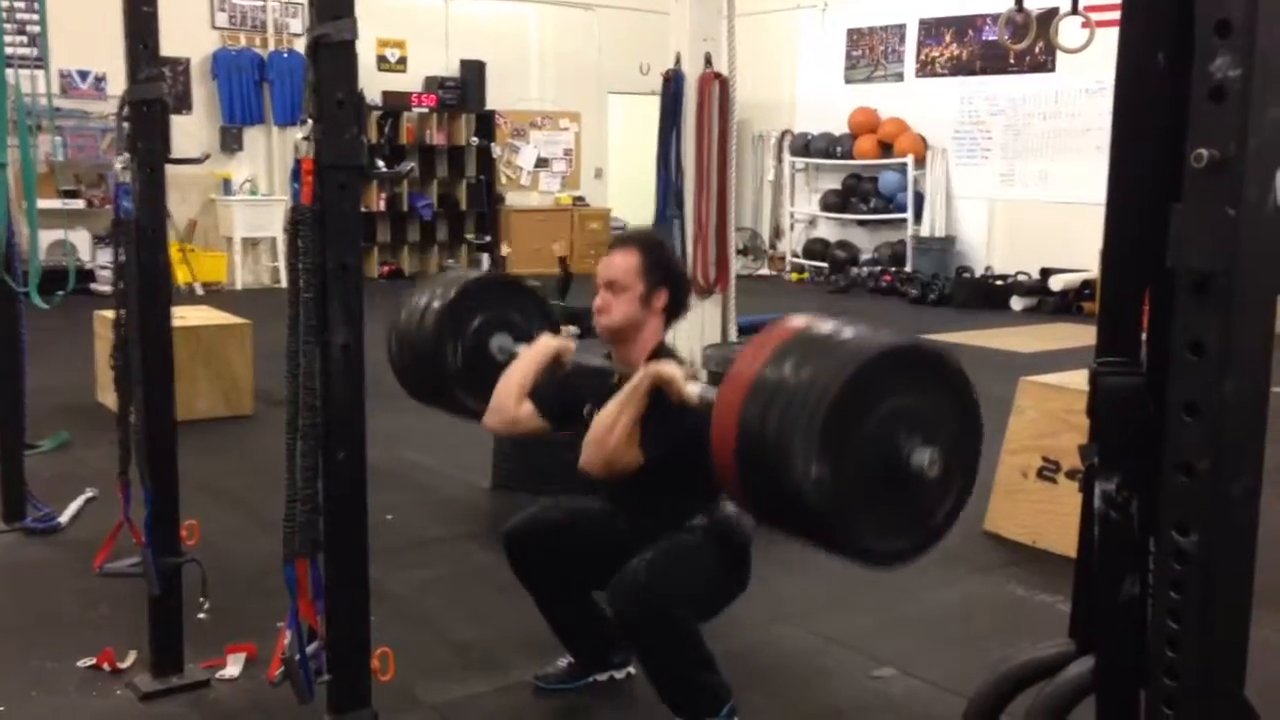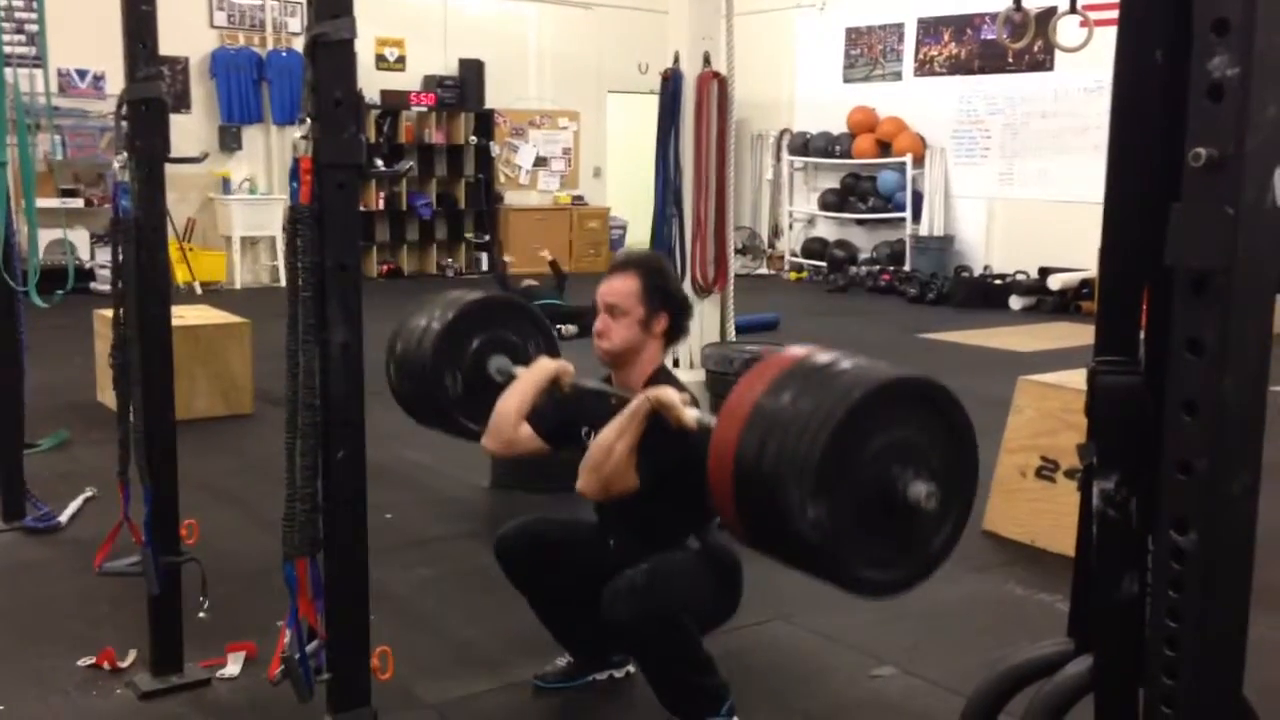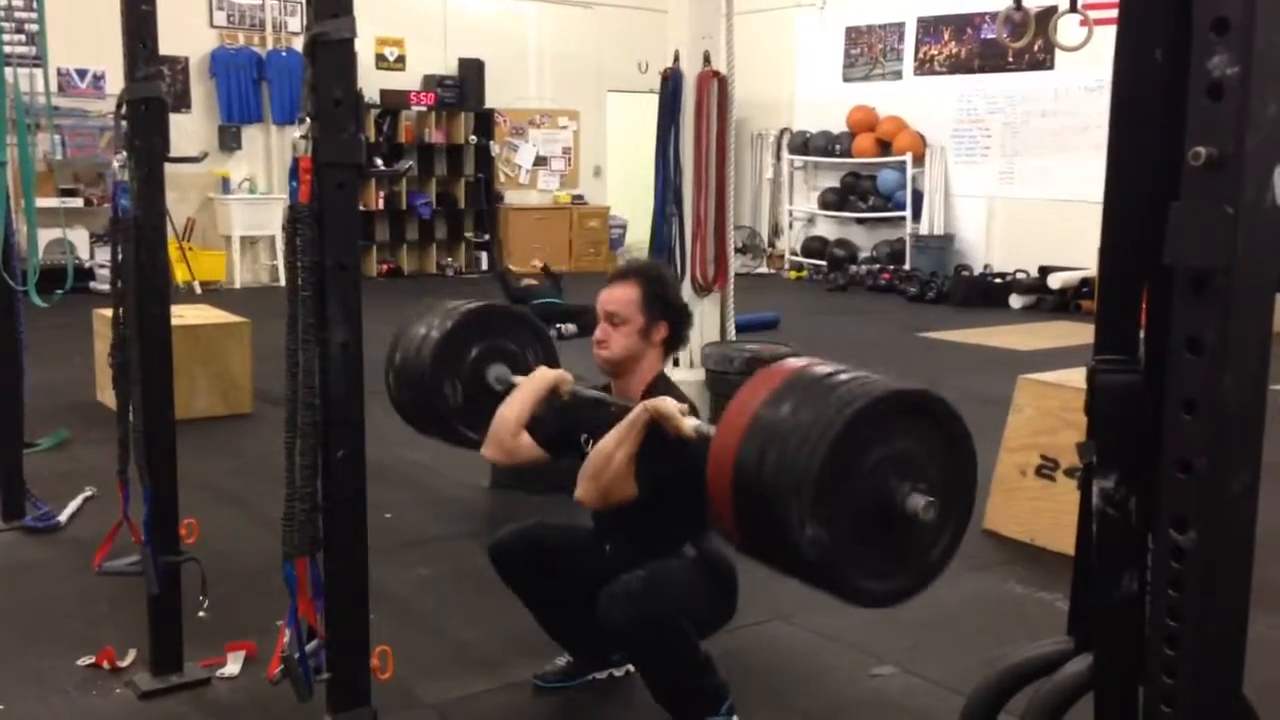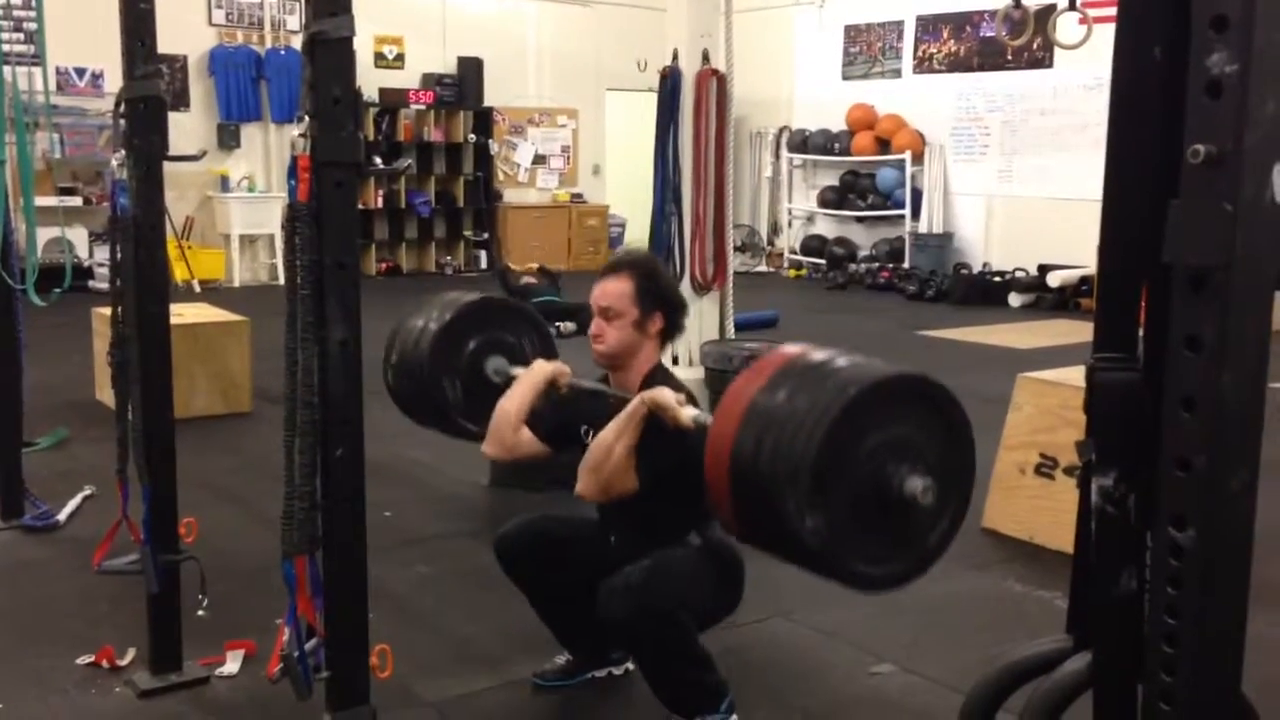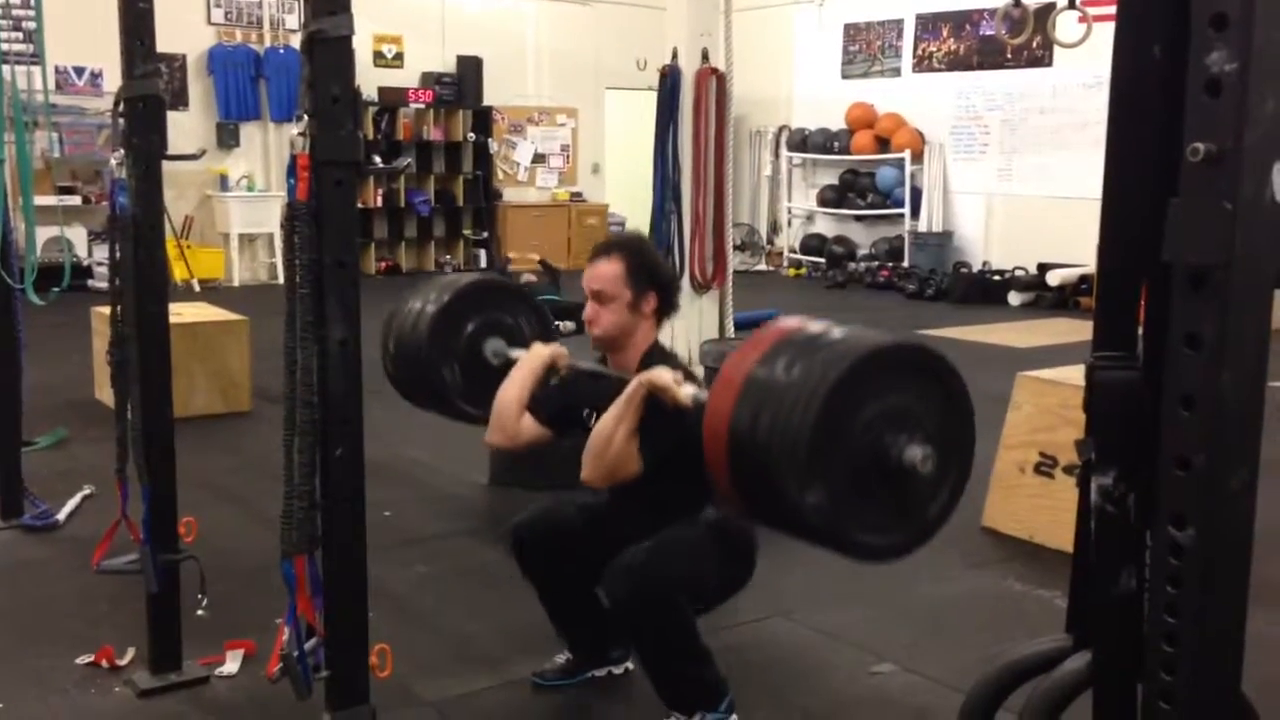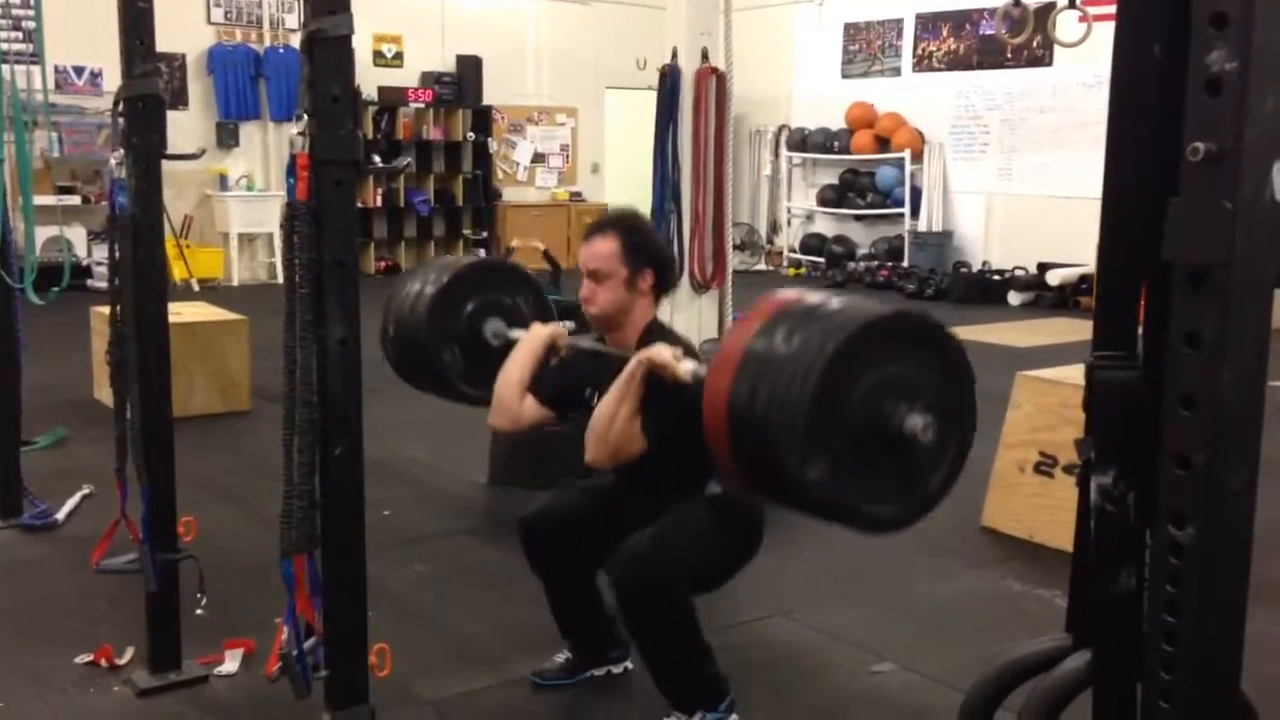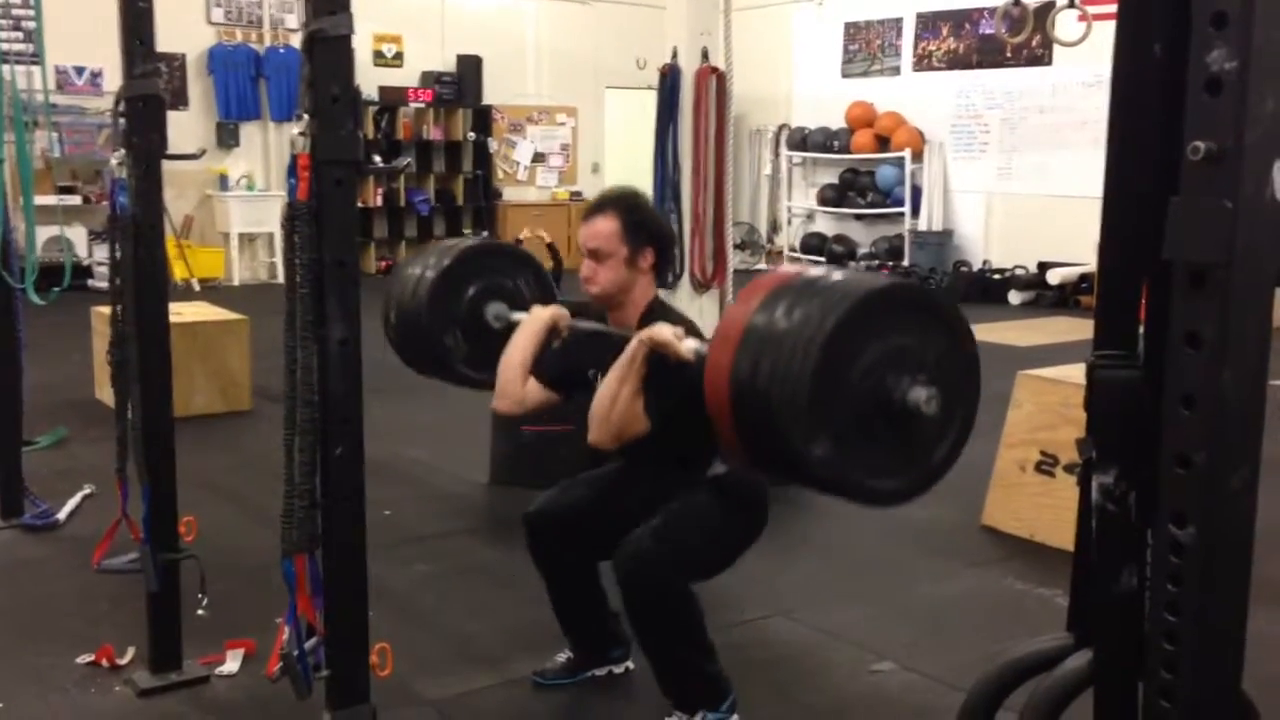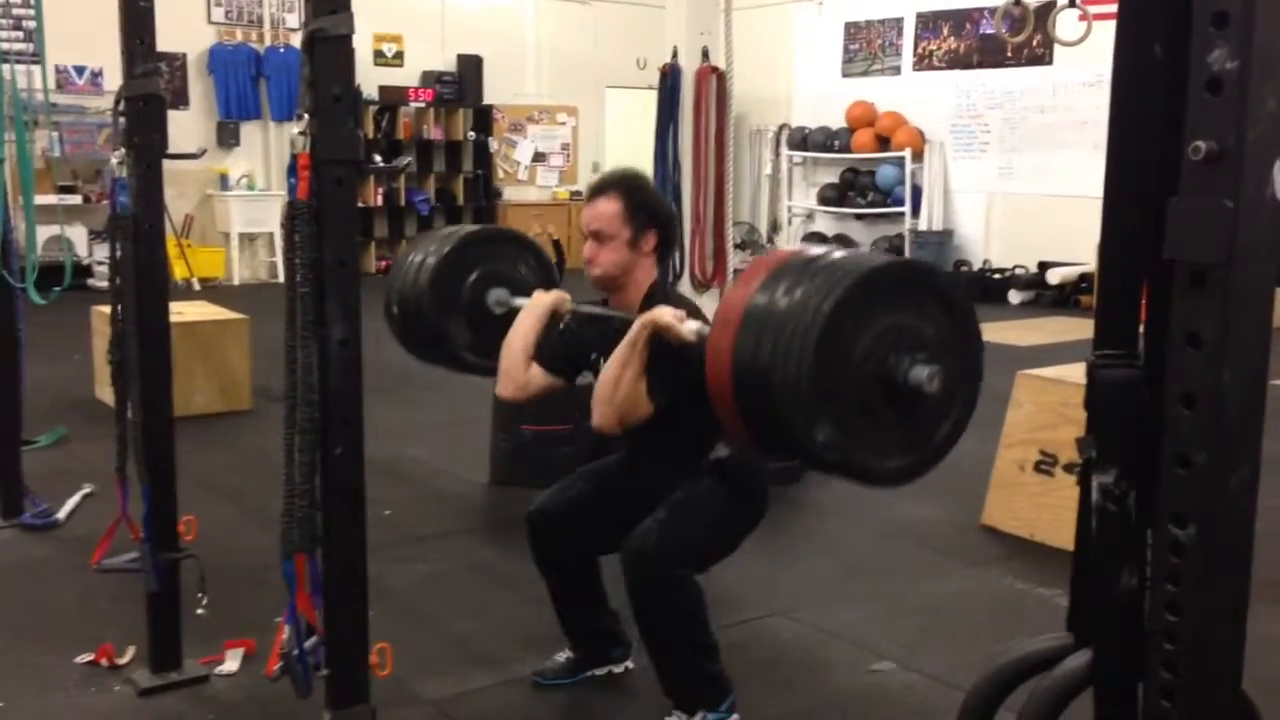
dt=0.1s
person 1, frame 1
left shoulder: (673, 393)
right shoulder: (593, 380)
left elbow: (596, 461)
right elbow: (501, 418)
left wrist: (643, 383)
right wrist: (543, 349)
left hip: (703, 541)
left knee: (640, 591)
right knee: (528, 538)
right ankle: (602, 653)
person 1, frame 2
left shoulder: (671, 418)
right shoulder: (591, 401)
left elbow: (593, 485)
right elbow: (499, 441)
left wrist: (643, 407)
right wrist: (541, 370)
left hip: (694, 566)
left knee: (633, 601)
right knee: (520, 546)
right ankle: (601, 653)
person 1, frame 3
left shoulder: (671, 426)
right shoulder: (590, 408)
left elbow: (591, 494)
right elbow: (499, 450)
left wrist: (641, 417)
right wrist: (540, 379)
left hip: (691, 573)
left knee: (628, 605)
right knee: (515, 550)
right ankle: (600, 652)
person 1, frame 4
left shoulder: (670, 415)
right shoulder: (589, 402)
left elbow: (592, 488)
right elbow: (499, 445)
left wrist: (638, 412)
right wrist: (539, 375)
left hip: (697, 565)
left knee: (631, 598)
right knee: (520, 544)
right ankle: (600, 651)
person 1, frame 5
left shoulder: (671, 395)
right shoulder: (589, 383)
left elbow: (597, 474)
right elbow: (503, 433)
left wrist: (638, 389)
right wrist: (538, 357)
left hip: (708, 539)
left knee: (631, 580)
right knee: (535, 535)
right ankle: (601, 648)
person 1, frame 6
left shoulder: (669, 366)
right shoulder: (589, 360)
left elbow: (601, 454)
right elbow: (505, 416)
left wrist: (639, 369)
right wrist: (537, 338)
left hip: (715, 512)
left knee: (637, 566)
right knee: (544, 525)
right ankle: (599, 648)
person 1, frame 7
left shoulder: (673, 346)
right shoulder: (591, 341)
left elbow: (604, 435)
right elbow: (509, 399)
left wrist: (641, 346)
right wrist: (539, 319)
left hip: (719, 493)
left knee: (643, 559)
right knee: (550, 522)
right ankle: (601, 647)
person 1, frame 8
left shoulder: (674, 328)
right shoulder: (593, 323)
left elbow: (607, 418)
right elbow: (512, 385)
left wrist: (643, 331)
right wrist: (539, 306)
left hip: (720, 476)
right hip: (650, 464)
left knee: (650, 553)
right knee: (552, 520)
right ankle: (600, 648)
